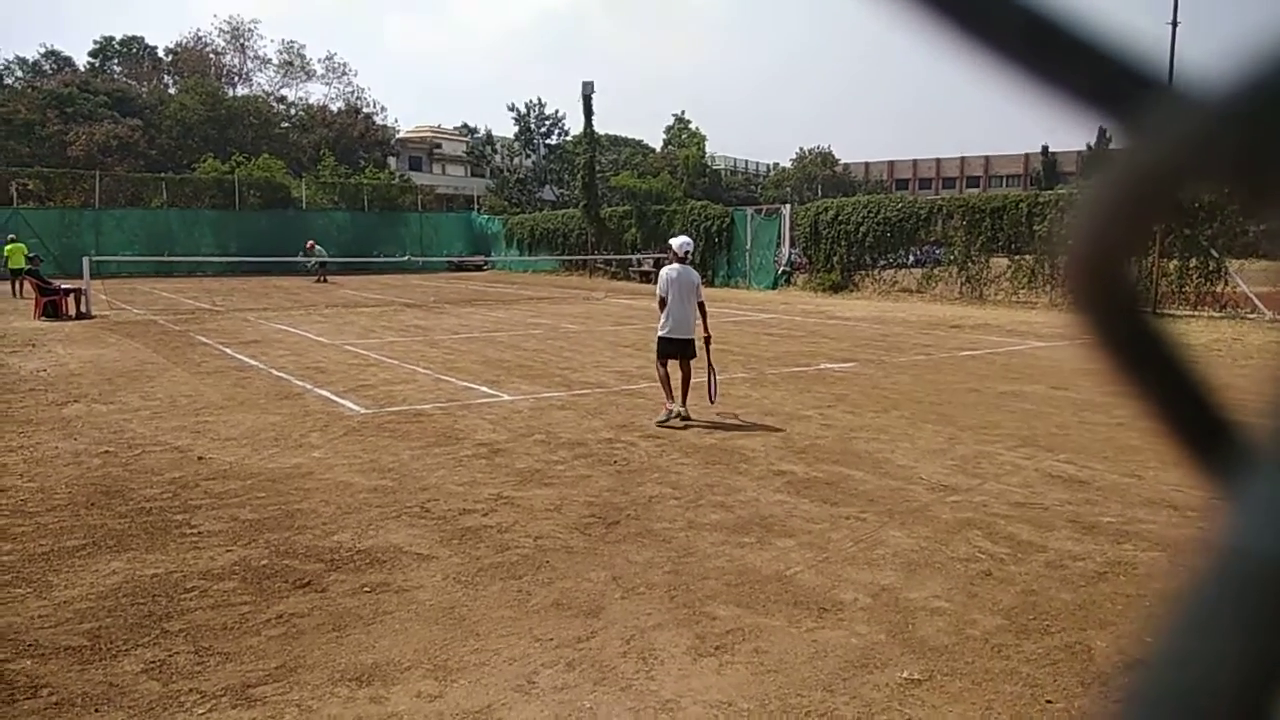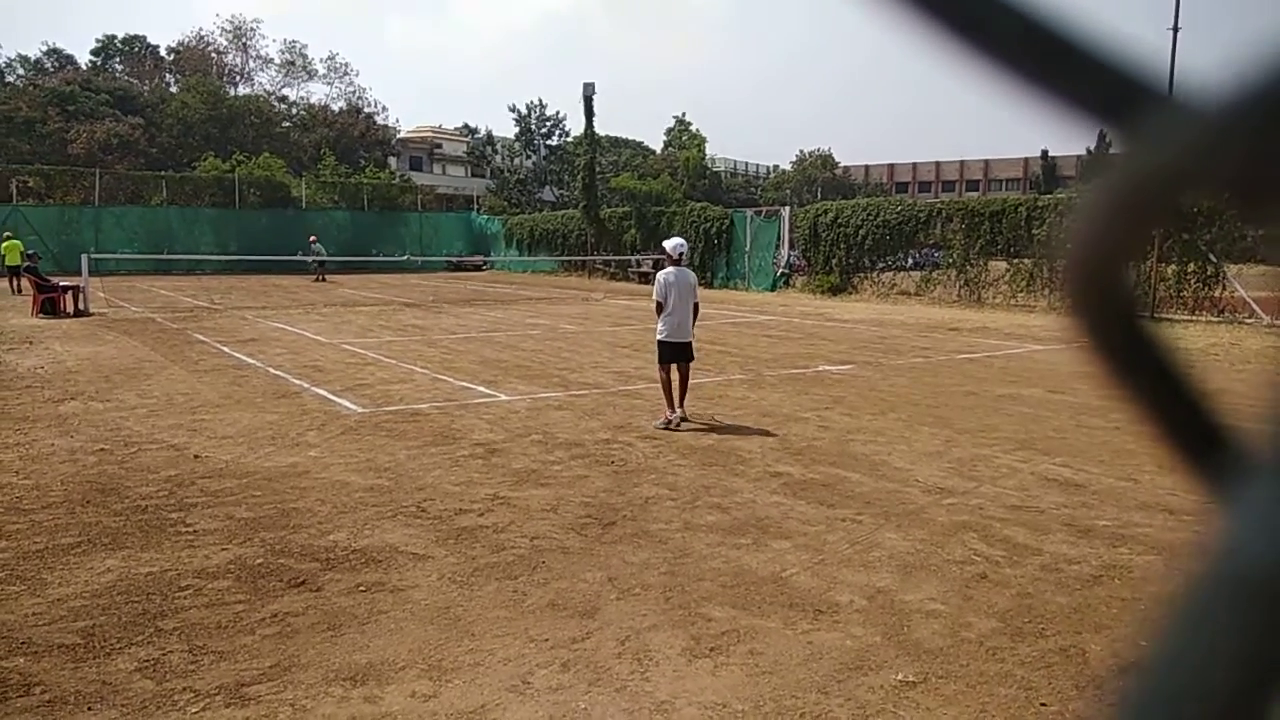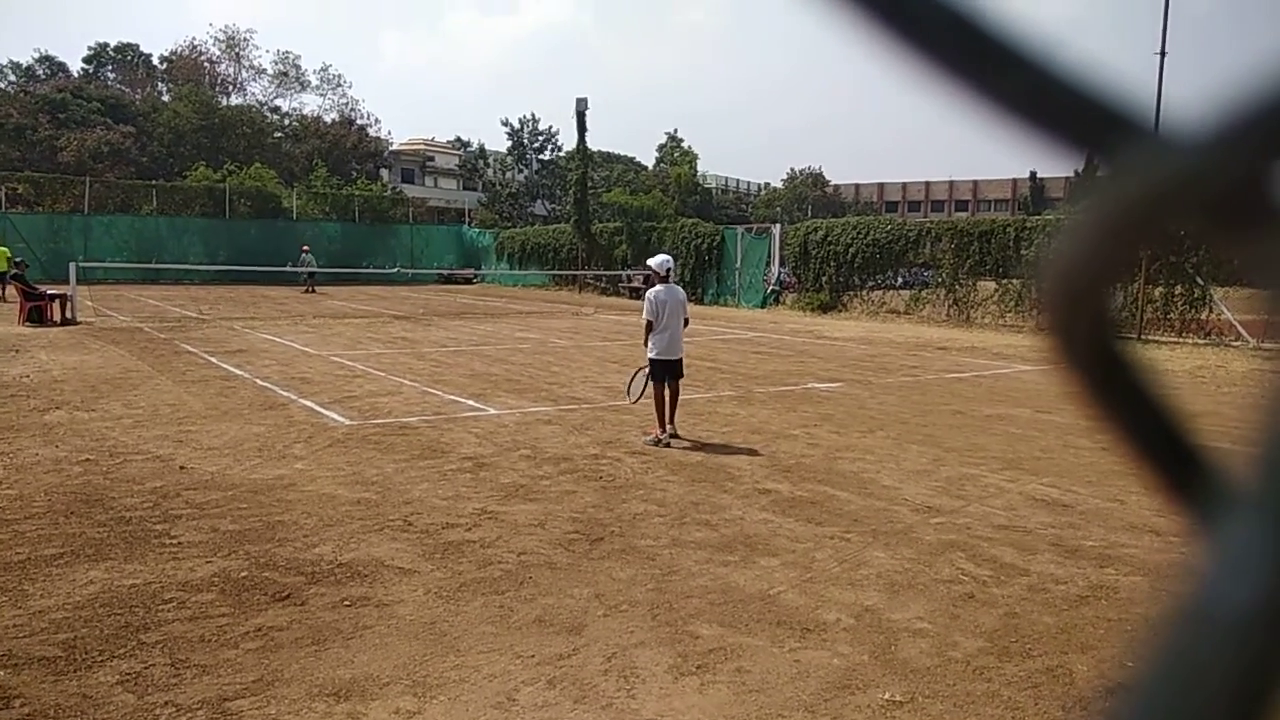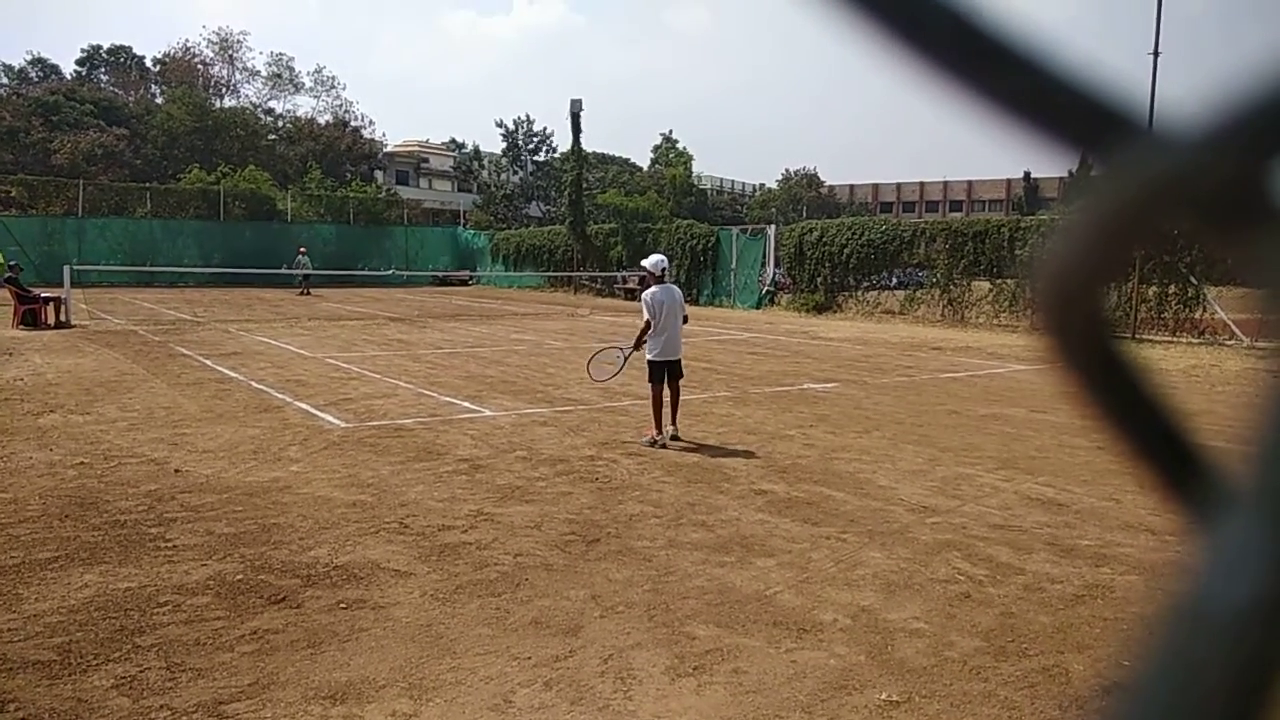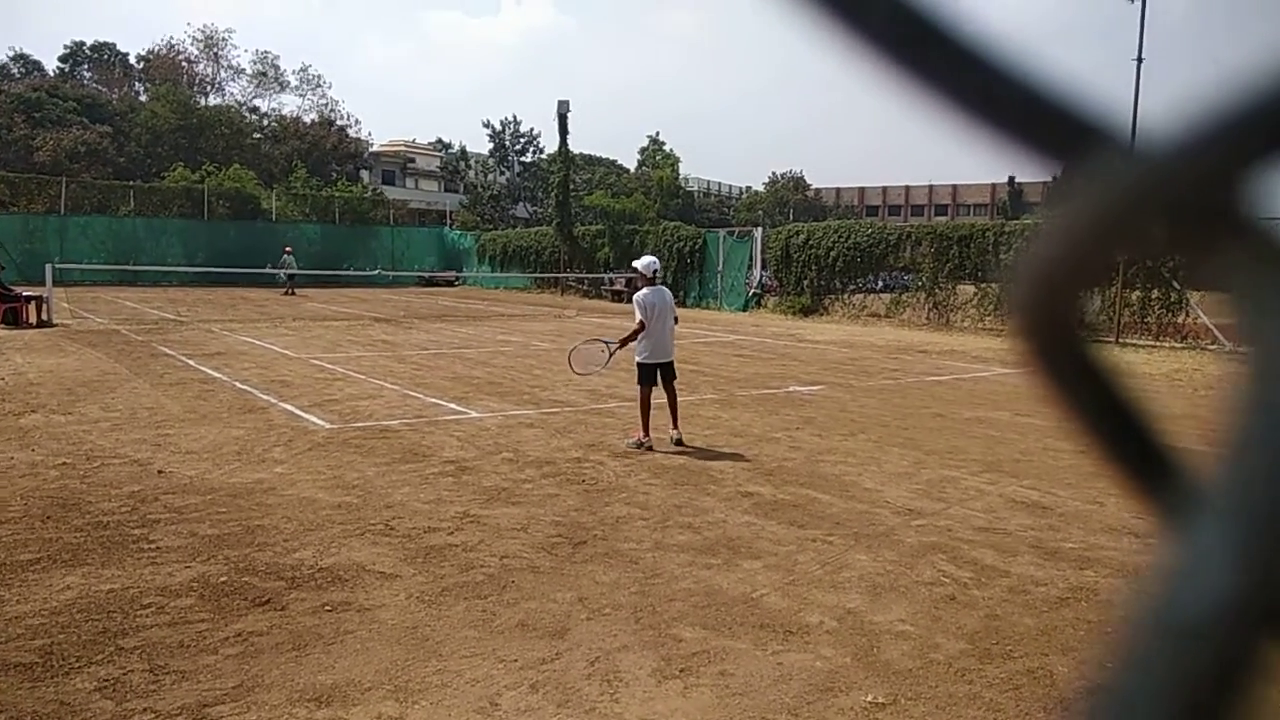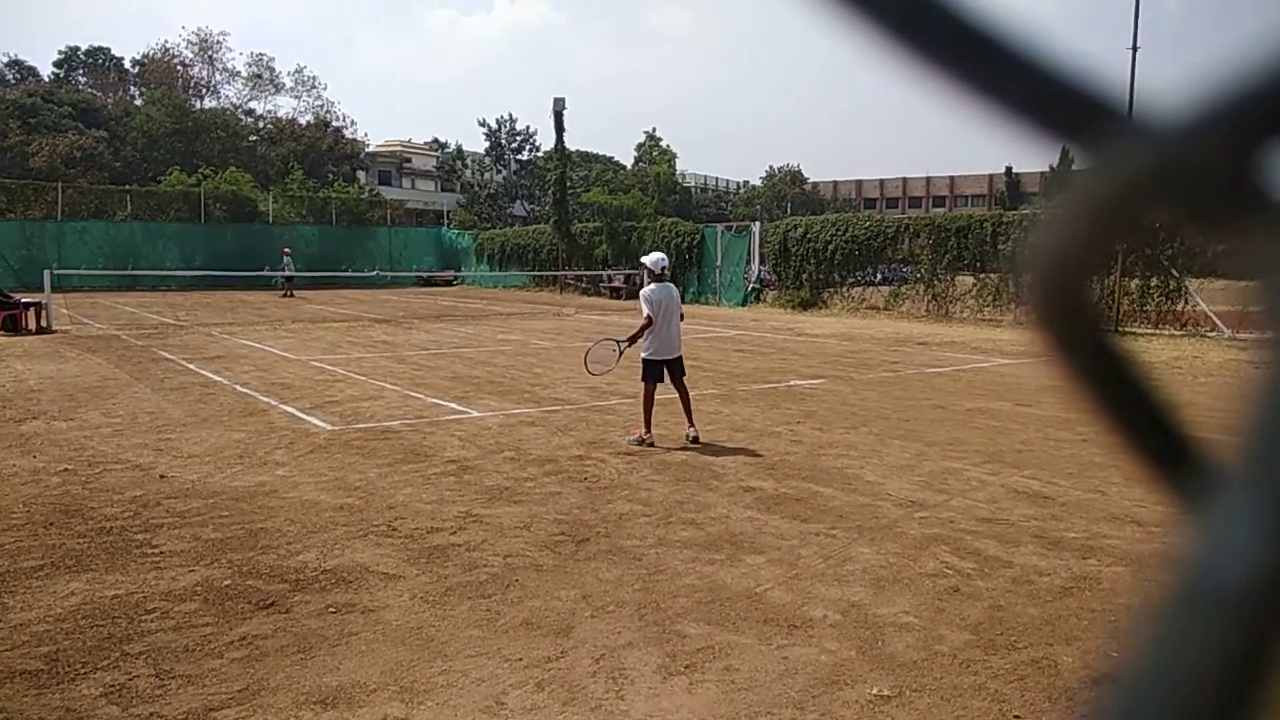
dt=0.2s
person 1, frame 1
left shoulder: (666, 271)
right shoulder: (695, 275)
left elbow: (661, 301)
right elbow: (700, 304)
left wrist: (664, 318)
right wrist: (705, 329)
left hip: (669, 328)
right hip: (688, 329)
left knee: (661, 364)
right knee: (685, 365)
left ankle: (671, 404)
right ankle: (682, 407)
person 1, frame 2
left shoulder: (662, 276)
right shoulder: (691, 276)
left elbow: (659, 305)
right elbow: (696, 306)
left wrist: (662, 321)
left hip: (667, 330)
right hip: (685, 331)
left knee: (664, 369)
right knee: (683, 368)
left ankle: (671, 413)
right ankle: (680, 408)
person 1, frame 3
left shoulder: (652, 294)
right shoulder: (680, 292)
left elbow: (649, 323)
right elbow: (685, 321)
left wrist: (647, 340)
left hip: (658, 348)
right hip: (676, 348)
left knee: (658, 388)
right knee: (673, 385)
left ankle: (662, 432)
right ankle: (671, 425)
person 1, frame 4
left shoulder: (648, 295)
right shoulder: (676, 291)
left elbow: (648, 324)
right elbow: (684, 319)
left wrist: (638, 340)
left hip: (657, 349)
right hip: (675, 348)
left knee: (657, 389)
right knee: (674, 385)
left ankle: (658, 434)
right ankle: (673, 427)
person 1, frame 5
left shoulder: (640, 297)
right shoulder: (666, 293)
left elbow: (641, 325)
right elbow: (674, 320)
left wrist: (626, 339)
left hip: (647, 351)
right hip: (666, 351)
left knee: (645, 391)
right knee: (669, 388)
left ankle: (645, 436)
right ankle: (675, 430)
person 1, frame 6
left shoulder: (646, 292)
right shoulder: (673, 289)
left elbow: (649, 320)
right elbow: (680, 317)
left wrist: (635, 336)
left hip: (653, 348)
right hip: (673, 347)
left knee: (649, 388)
right knee: (679, 384)
left ankle: (646, 433)
right ankle: (691, 428)
